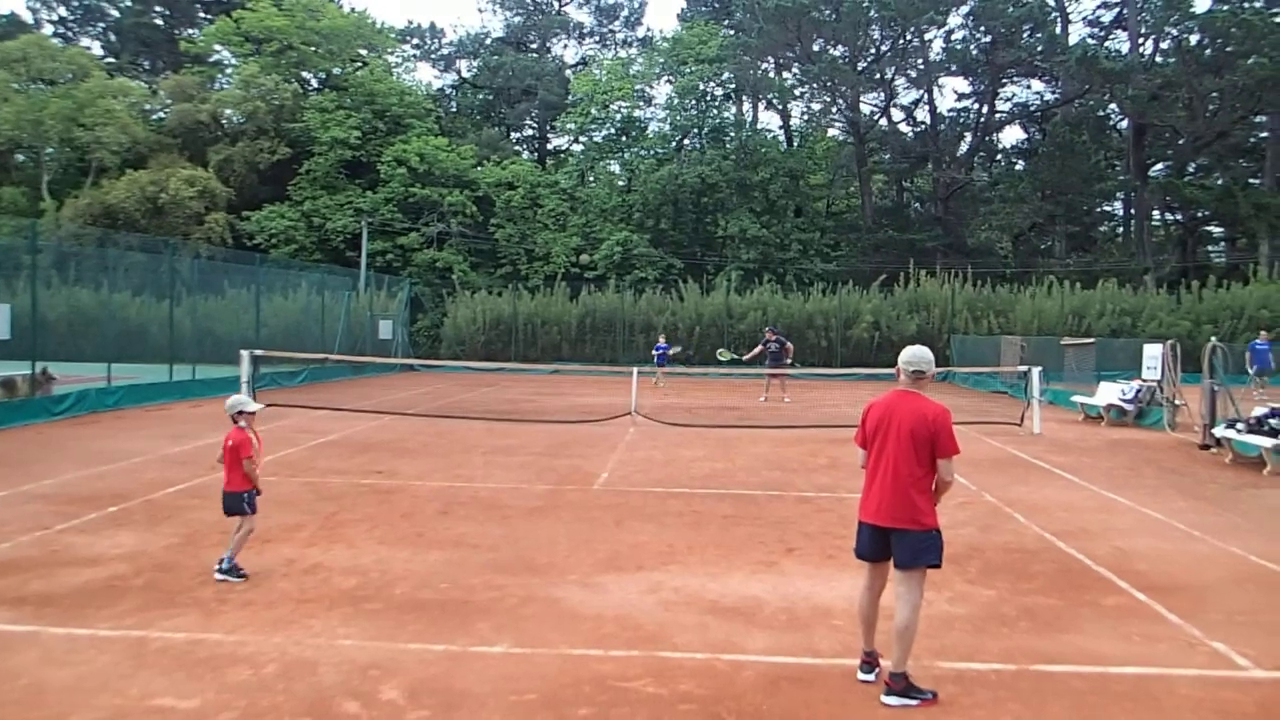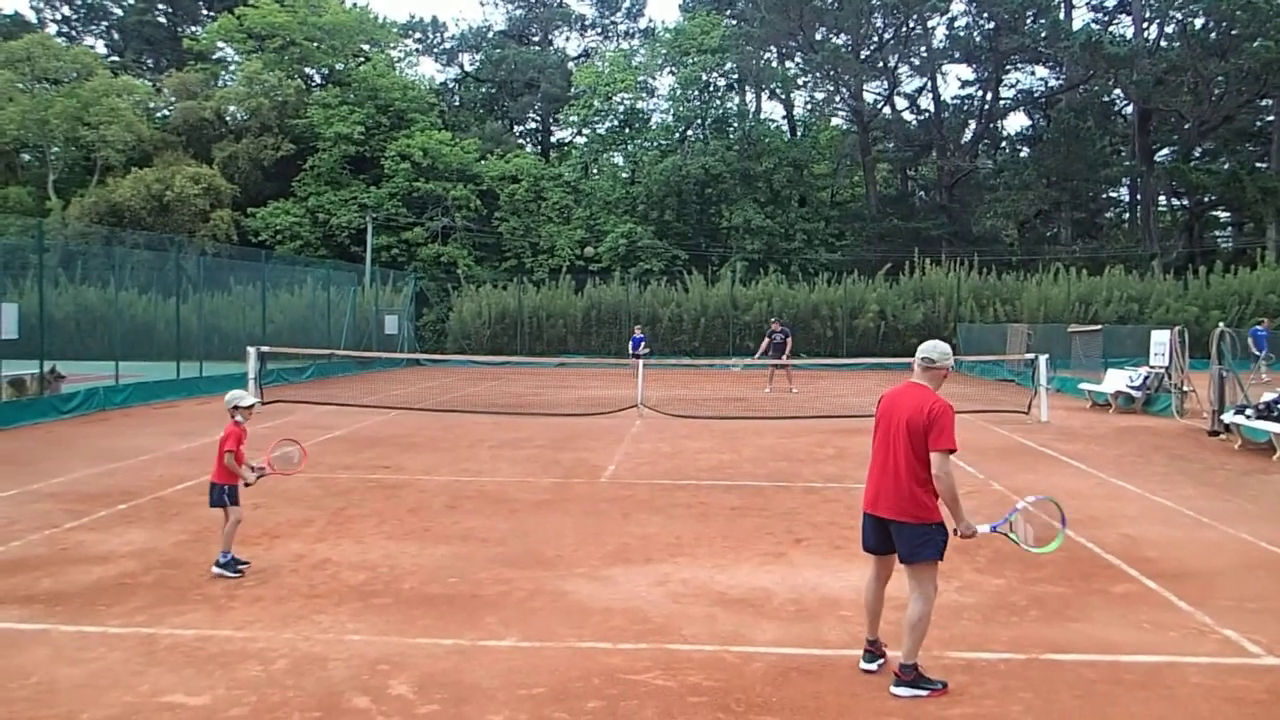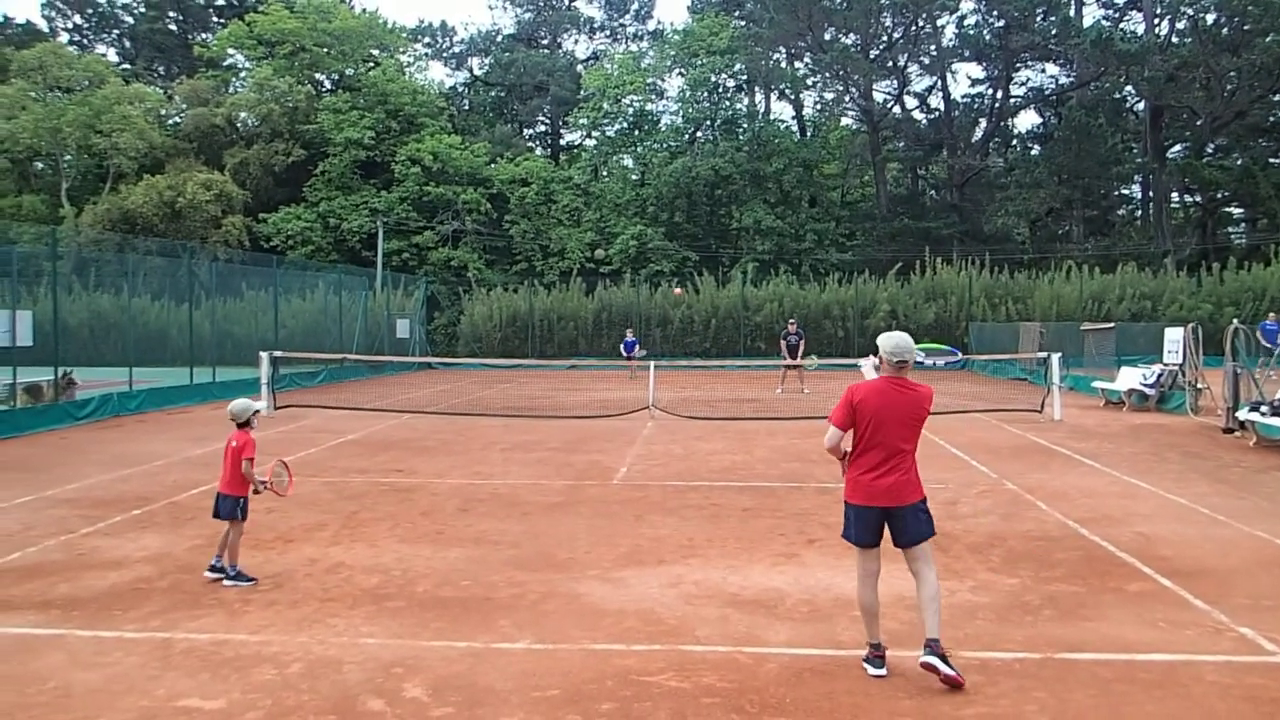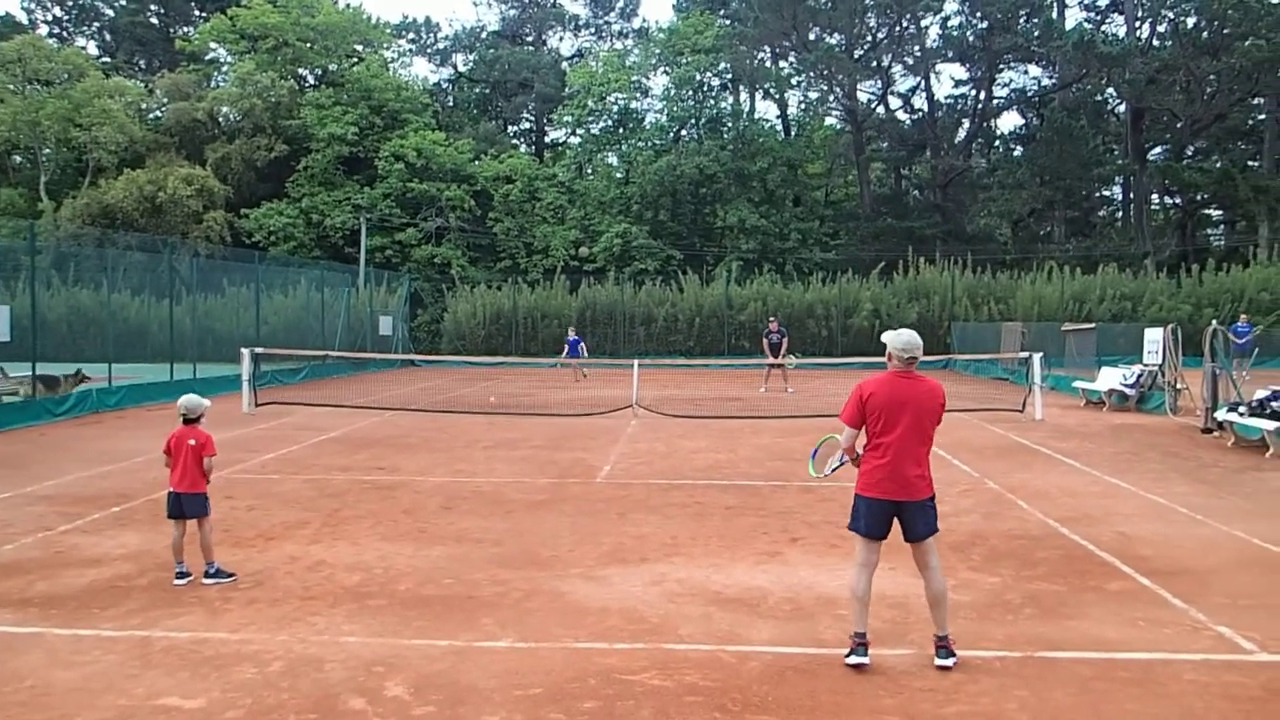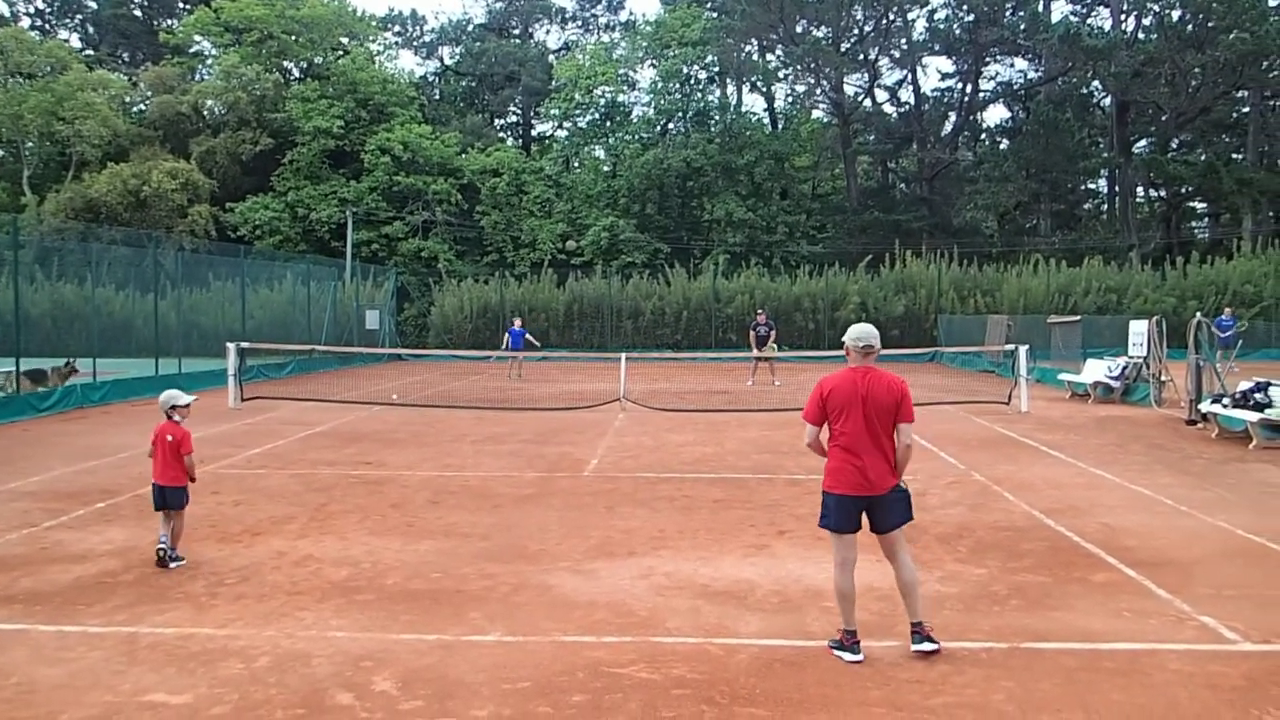
dt=1s
person 1, frame 1
left shoulder: (873, 408)
right shoulder: (936, 414)
left elbow: (864, 461)
right elbow: (946, 476)
right wrist: (933, 498)
left hip: (873, 511)
right hip: (914, 518)
left knee: (872, 583)
right knee: (909, 596)
left ankle: (868, 659)
right ankle: (896, 682)
person 1, frame 2
left shoulder: (887, 397)
right shoulder: (938, 409)
right elbow: (940, 473)
right wrist: (961, 519)
left hip: (876, 502)
right hip: (914, 511)
left knee: (878, 575)
right knee: (923, 590)
left ankle: (871, 649)
right ankle: (906, 673)
person 1, frame 3
left shoulder: (857, 393)
right shoulder: (924, 396)
left elbow: (830, 443)
left wrist: (844, 457)
right wrist: (871, 374)
left hip: (862, 495)
right hip: (906, 496)
left knee: (867, 575)
right knee: (925, 571)
left ankle: (876, 653)
right ankle: (932, 647)
person 1, frame 4
left shoulder: (867, 389)
right shoulder: (936, 391)
left elbow: (847, 443)
left wrist: (858, 459)
left hip: (874, 488)
right hip: (917, 489)
left knee: (864, 565)
right knee: (930, 566)
left ankle: (859, 643)
right ankle: (943, 645)
person 1, frame 5
left shoulder: (827, 385)
right shoulder: (896, 385)
left elbow: (810, 440)
right elbow: (906, 442)
right wrist: (897, 476)
left hip: (841, 485)
right hip: (883, 484)
left knee: (844, 562)
right knee: (900, 556)
left ankle: (850, 639)
right ankle: (919, 632)
person 2, frame 1
left shoulder: (231, 435)
right shoulder: (245, 437)
left elbow: (221, 459)
right elbow: (248, 467)
right wrist: (257, 484)
left hip: (230, 487)
right hip: (241, 489)
left knee: (243, 524)
right knee: (248, 527)
left ankle: (227, 561)
right ankle: (226, 568)
person 2, frame 2
left shoulder: (241, 429)
right shoulder: (234, 431)
right elbow: (228, 460)
left wrist: (251, 468)
right wrist: (245, 477)
left hip: (229, 482)
right hip: (224, 482)
left knee: (230, 518)
right knee: (235, 517)
left ankle: (227, 557)
right ankle: (222, 561)
person 2, frame 3
left shoulder: (234, 436)
right shoulder: (248, 440)
right elbow: (245, 469)
left wrist: (254, 479)
right wrist: (256, 484)
left hip: (225, 489)
right hip: (236, 492)
left knee: (231, 528)
right knee: (237, 530)
left ankle: (216, 565)
right ankle: (232, 574)
person 2, frame 4
left shoulder: (174, 435)
right shoulder: (204, 437)
left elbow: (167, 462)
right elbow: (207, 466)
right wrist: (207, 478)
left hip: (176, 489)
right hip: (196, 490)
left knee: (178, 529)
right knee: (205, 528)
left ankle: (180, 571)
right ankle: (211, 570)
person 2, frame 5
left shoulder: (159, 429)
right shoulder: (183, 433)
left elbow: (151, 453)
right elbow: (188, 462)
right wrist: (192, 475)
left hip: (159, 481)
right hip: (177, 482)
left knee: (167, 516)
right knee: (178, 517)
left ankle: (162, 544)
right ankle: (172, 554)
